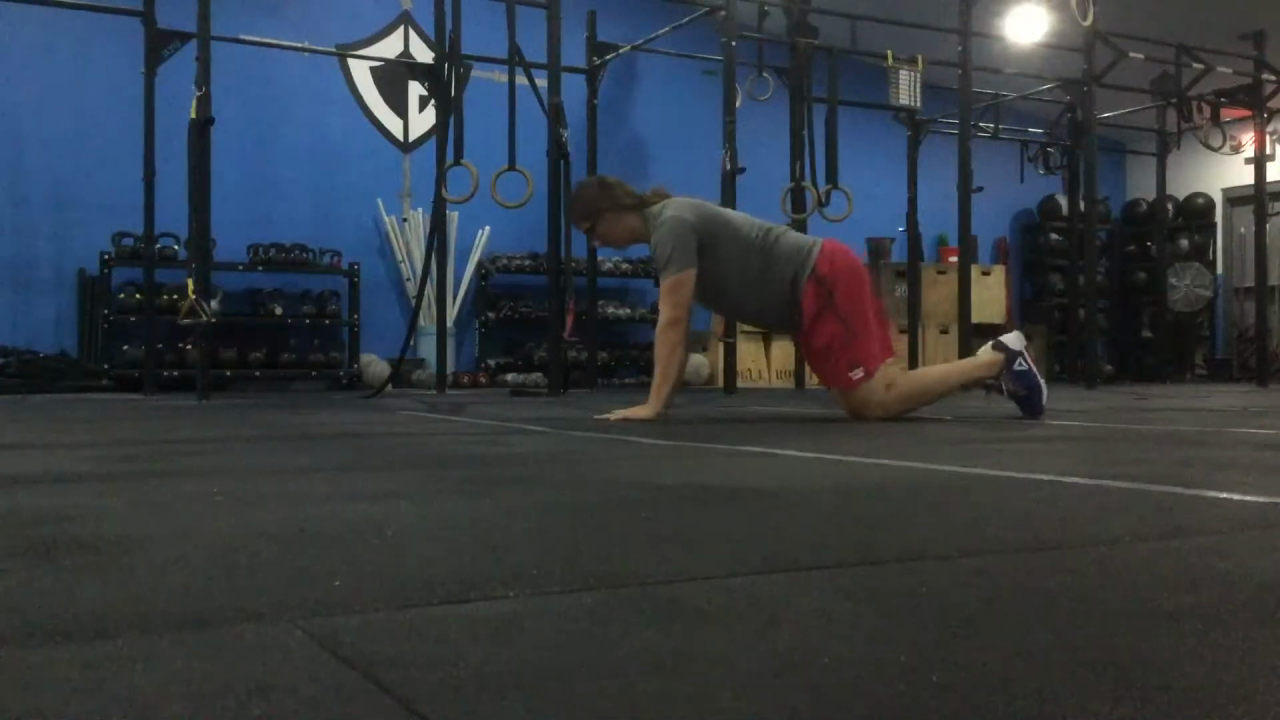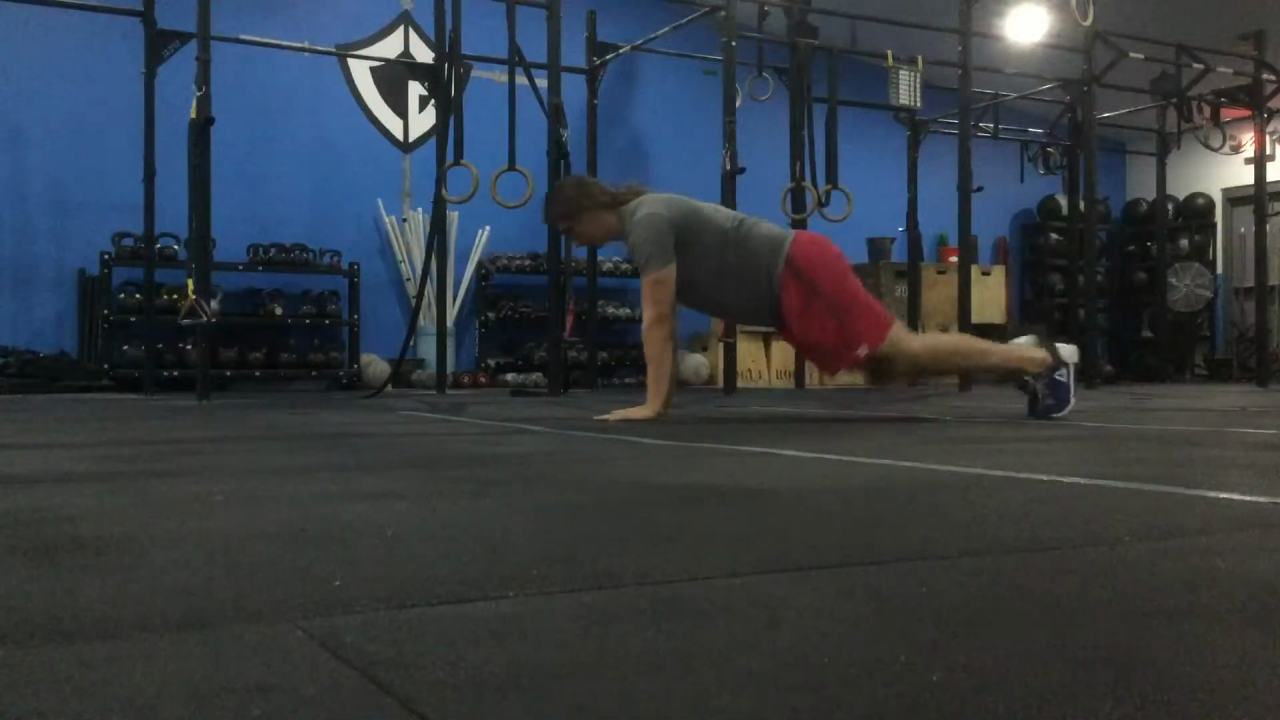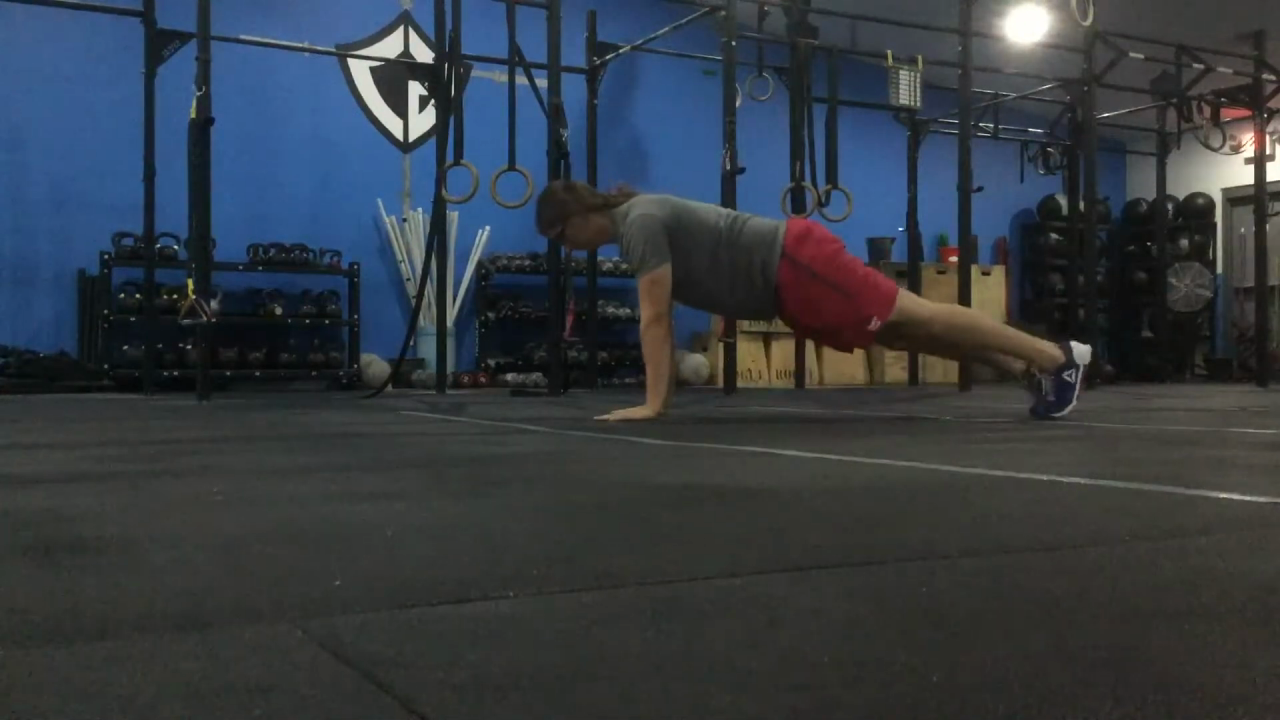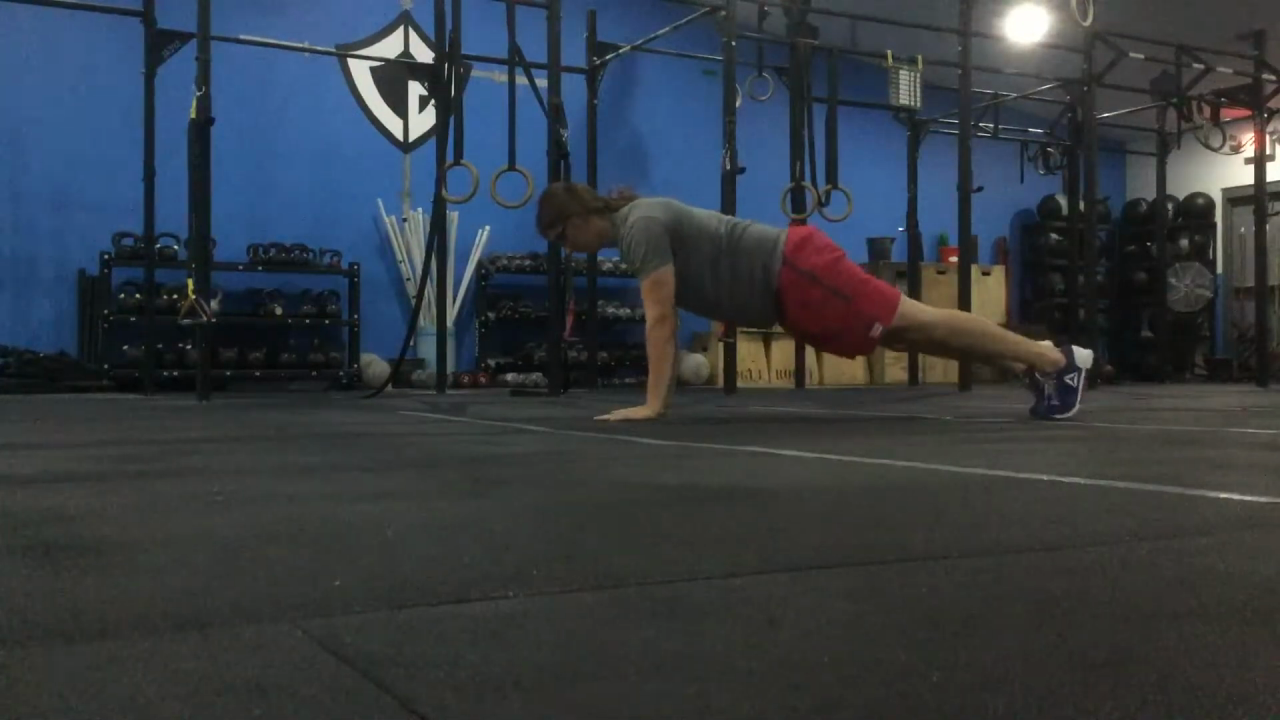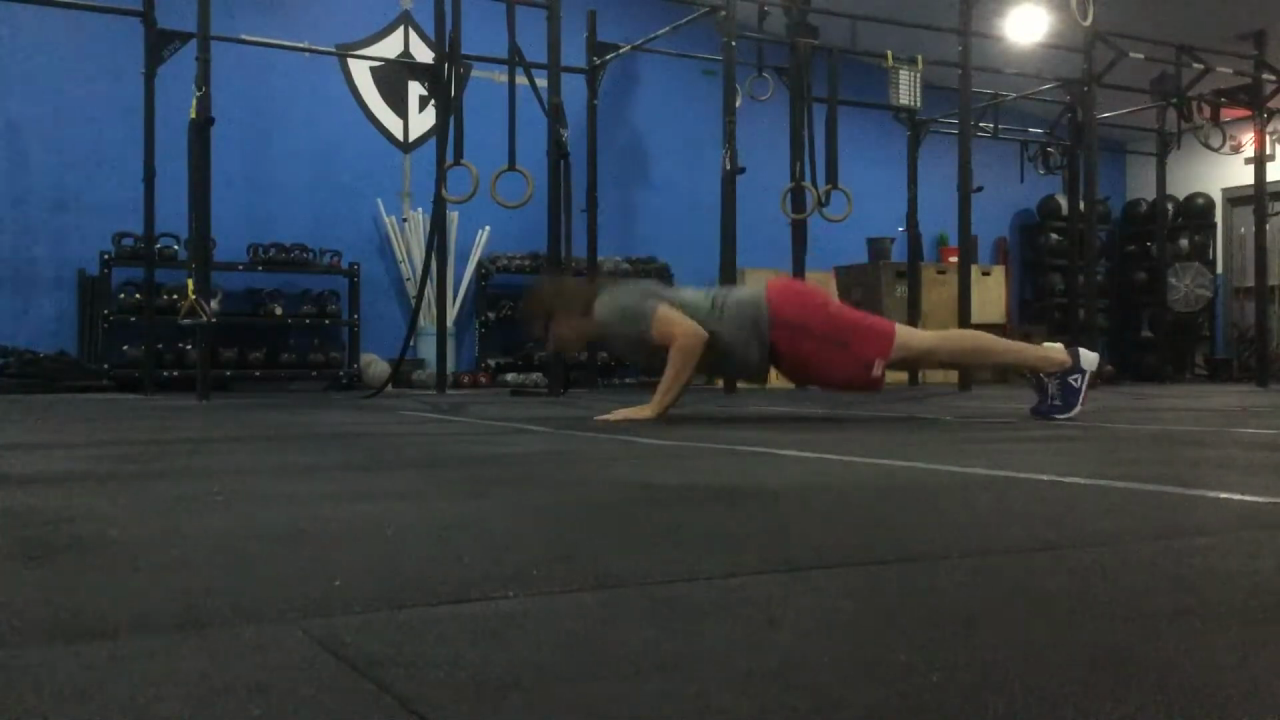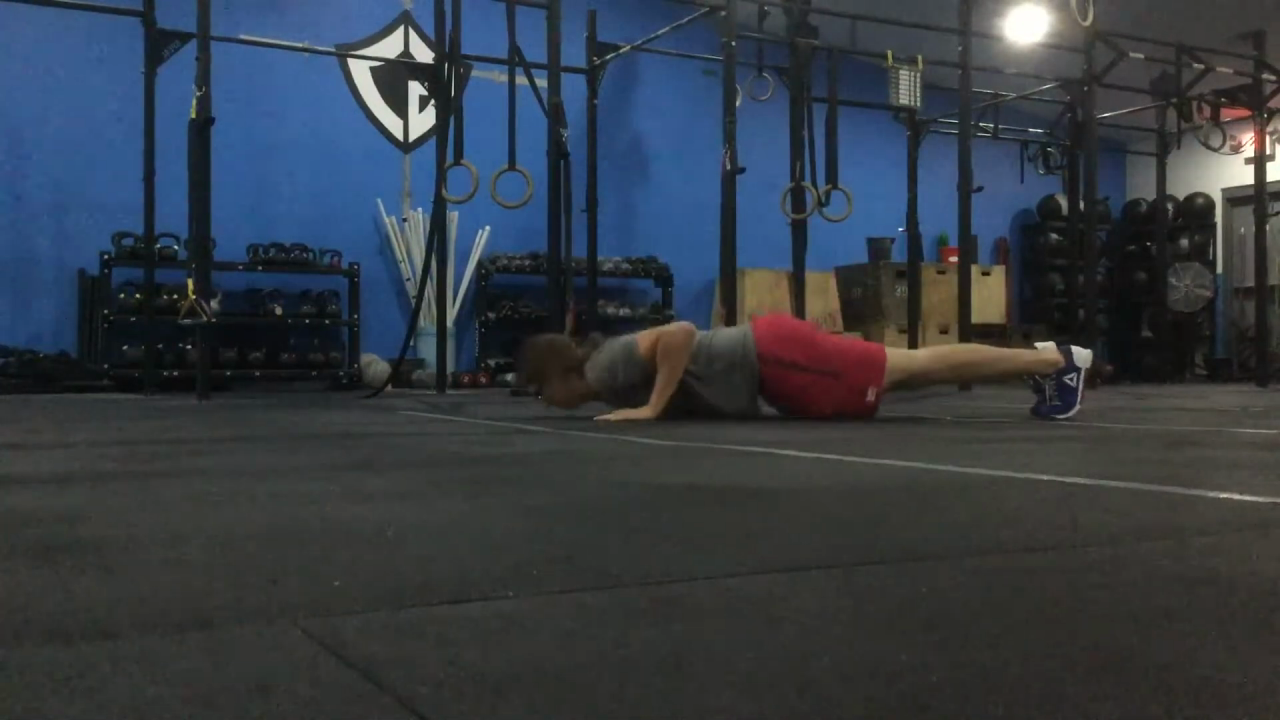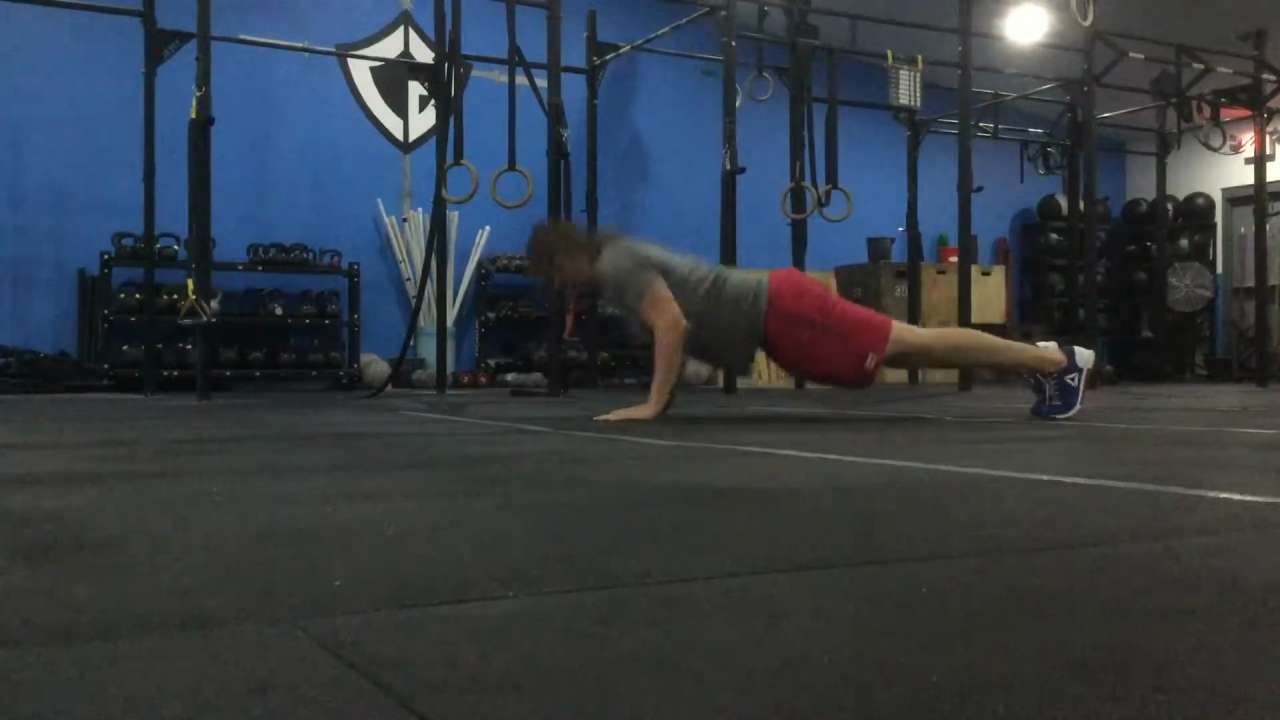
dt=0.4s
person 1, frame 1
left shoulder: (671, 225)
right shoulder: (668, 225)
left elbow: (673, 321)
right elbow: (677, 322)
left wrist: (653, 405)
right wrist: (663, 397)
left hip: (824, 279)
right hip: (816, 287)
left knee: (878, 402)
right knee: (867, 397)
left ankle: (1001, 358)
right ankle: (988, 364)
person 1, frame 2
left shoulder: (646, 222)
right shoulder: (644, 221)
left elbow: (657, 320)
right elbow: (662, 321)
left wrist: (653, 404)
right wrist: (663, 395)
left hip: (799, 272)
right hip: (793, 283)
left knee: (904, 349)
right knee: (891, 365)
left ankle: (1045, 361)
right ankle: (1016, 356)
person 1, frame 3
left shoulder: (638, 224)
right shoulder: (639, 221)
left elbow: (654, 319)
right elbow: (660, 319)
left wrist: (652, 404)
right wrist: (661, 396)
left hip: (797, 262)
right hip: (789, 273)
left knee: (918, 318)
right knee: (901, 333)
left ankle: (1057, 357)
right ankle: (1028, 365)
person 1, frame 4
left shoulder: (639, 227)
right shoulder: (635, 222)
left elbow: (661, 319)
right elbow: (665, 318)
left wrist: (653, 404)
right wrist: (658, 397)
left hip: (796, 270)
right hip: (789, 278)
left knee: (920, 323)
right knee: (908, 334)
left ankle: (1057, 361)
right ankle: (1033, 361)
person 1, frame 5
left shoulder: (614, 316)
right shoulder: (613, 303)
left elbow: (693, 335)
left wrist: (655, 406)
right wrist: (663, 397)
left hip: (782, 322)
right hip: (773, 316)
left knee: (918, 346)
right knee: (913, 349)
left ankle: (1061, 361)
right ankle: (1044, 355)
person 1, frame 6
left shoulder: (606, 371)
right shoulder: (606, 358)
left elbow: (679, 333)
left wrist: (652, 407)
right wrist: (653, 398)
left hip: (773, 360)
right hip: (766, 354)
left knee: (914, 367)
right knee: (909, 367)
left ankle: (1055, 360)
right ankle: (1040, 358)
person 1, frame 7
left shoulder: (615, 267)
right shoulder: (623, 254)
left elbow: (673, 330)
right elbow: (671, 328)
left wrist: (654, 404)
right wrist: (663, 394)
left hip: (782, 312)
right hip: (775, 308)
left knee: (914, 342)
right knee: (911, 346)
left ankle: (1057, 362)
right ankle: (1040, 356)
